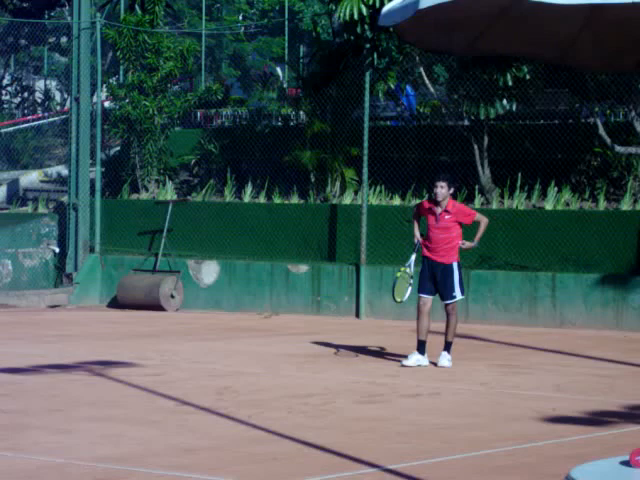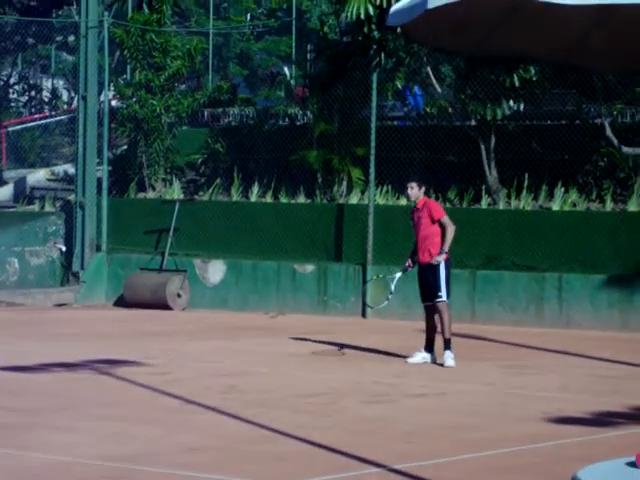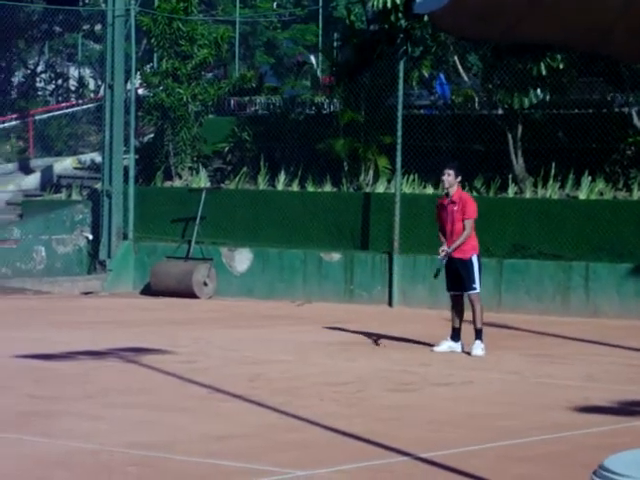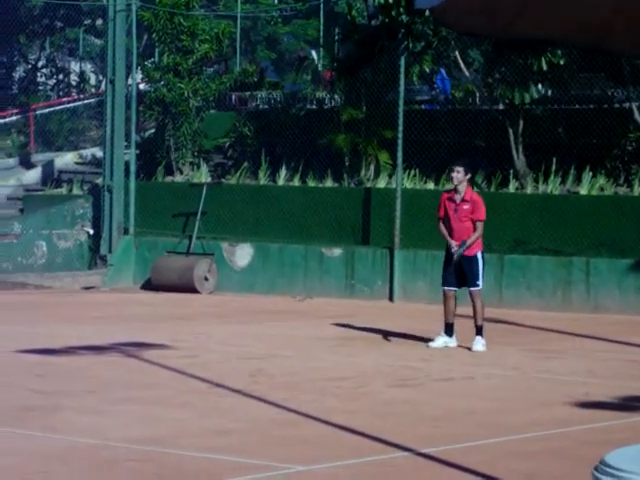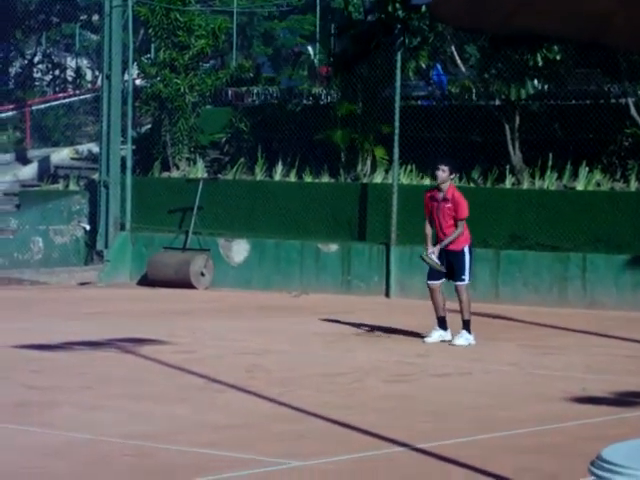
dt=1s
person 1, frame 1
left shoulder: (458, 210)
right shoulder: (426, 206)
left elbow: (484, 220)
right elbow: (415, 213)
left wrist: (474, 242)
right wrist: (416, 232)
left hip: (449, 263)
right hip: (429, 261)
left knee: (450, 308)
right knee: (423, 305)
left ankle: (446, 353)
right ankle: (420, 354)
person 1, frame 2
left shoulder: (431, 206)
right shoulder: (415, 211)
left elbow: (450, 227)
left wrist: (443, 253)
right wrist: (411, 257)
left hip: (437, 263)
right hip: (423, 264)
left knee: (441, 304)
right knee: (428, 307)
left ankle: (448, 351)
right ankle: (428, 351)
person 1, frame 3
left shoulder: (466, 200)
right shoulder: (441, 202)
left elbow: (468, 230)
left wrist: (450, 248)
right wrist: (443, 243)
left hip: (468, 254)
right hip: (451, 256)
left knee: (473, 296)
right knee: (455, 297)
left ankle: (479, 341)
right ankle: (455, 340)
person 1, frame 4
left shoulder: (475, 200)
right shoulder: (445, 197)
left elbow: (479, 231)
left wrist: (463, 246)
right wrist: (449, 241)
left hip: (471, 252)
right hip: (452, 252)
left knee: (475, 293)
right knee: (448, 292)
left ankle: (479, 337)
right ankle: (448, 335)
person 1, frame 5
left shoulder: (458, 199)
right shoulder: (430, 196)
left elbow: (461, 229)
left wrist: (440, 246)
right wrist: (429, 244)
left hip: (459, 246)
right hip: (439, 246)
left knee: (460, 287)
right knee: (433, 284)
left ankle: (467, 332)
right ankle: (442, 329)
